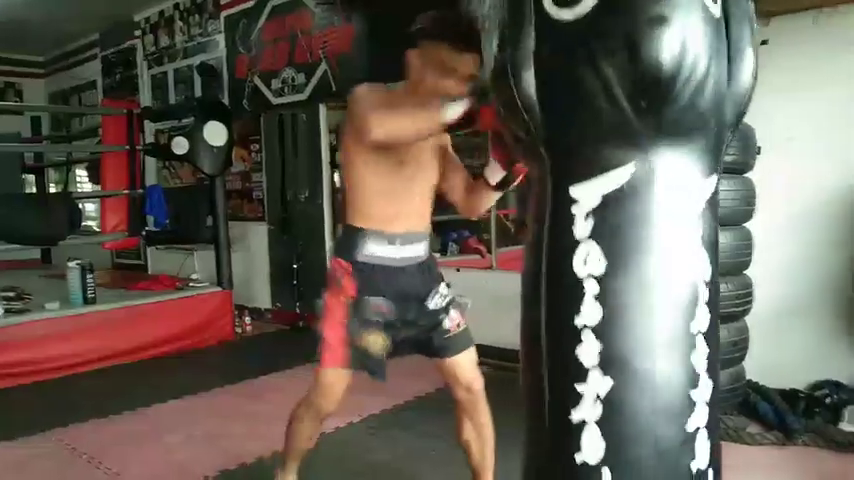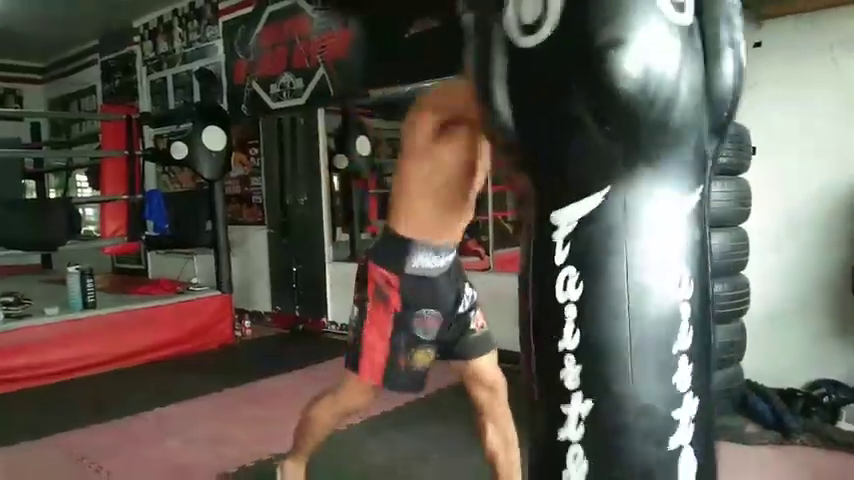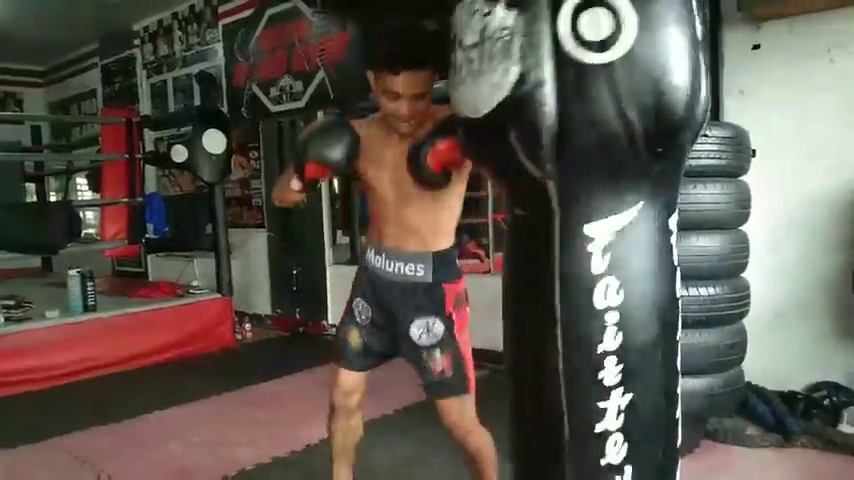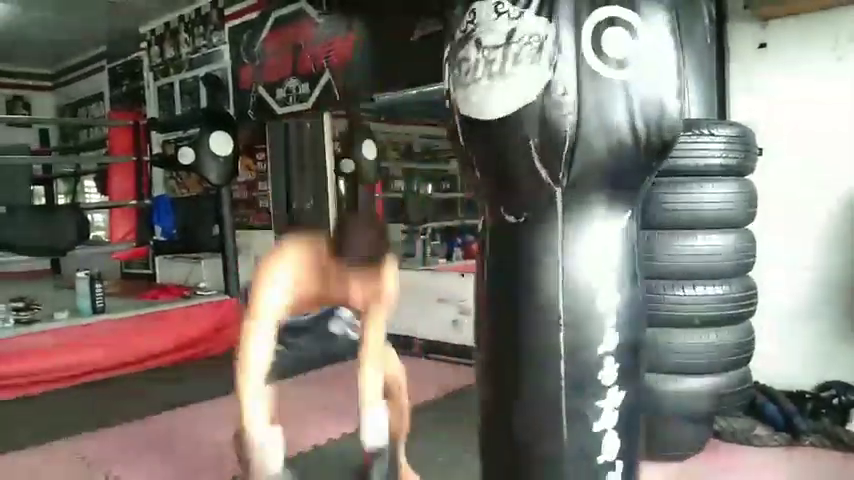
dt=0.5s
person 1, frame 1
left shoulder: (435, 131)
right shoulder: (370, 99)
left elbow: (473, 204)
right elbow: (375, 128)
left wrist: (503, 166)
right wrist: (467, 107)
left hip: (418, 269)
right hip: (363, 268)
left knee: (471, 389)
right knee: (327, 394)
person 1, frame 2
left shoulder: (477, 131)
right shoulder: (443, 105)
left hip: (443, 273)
right hip: (401, 273)
left knee: (492, 393)
right knee: (357, 394)
person 1, frame 3
left shoulder: (455, 126)
right shoulder: (358, 136)
right elbow: (282, 196)
right wrist: (305, 171)
left hip: (432, 284)
right hip: (376, 278)
left knee: (459, 421)
right knee: (344, 397)
person 1, frame 4
left shoulder: (383, 273)
right shoulder: (281, 276)
left elbow: (372, 358)
right elbow: (249, 378)
left wrist: (375, 441)
right hip: (280, 322)
